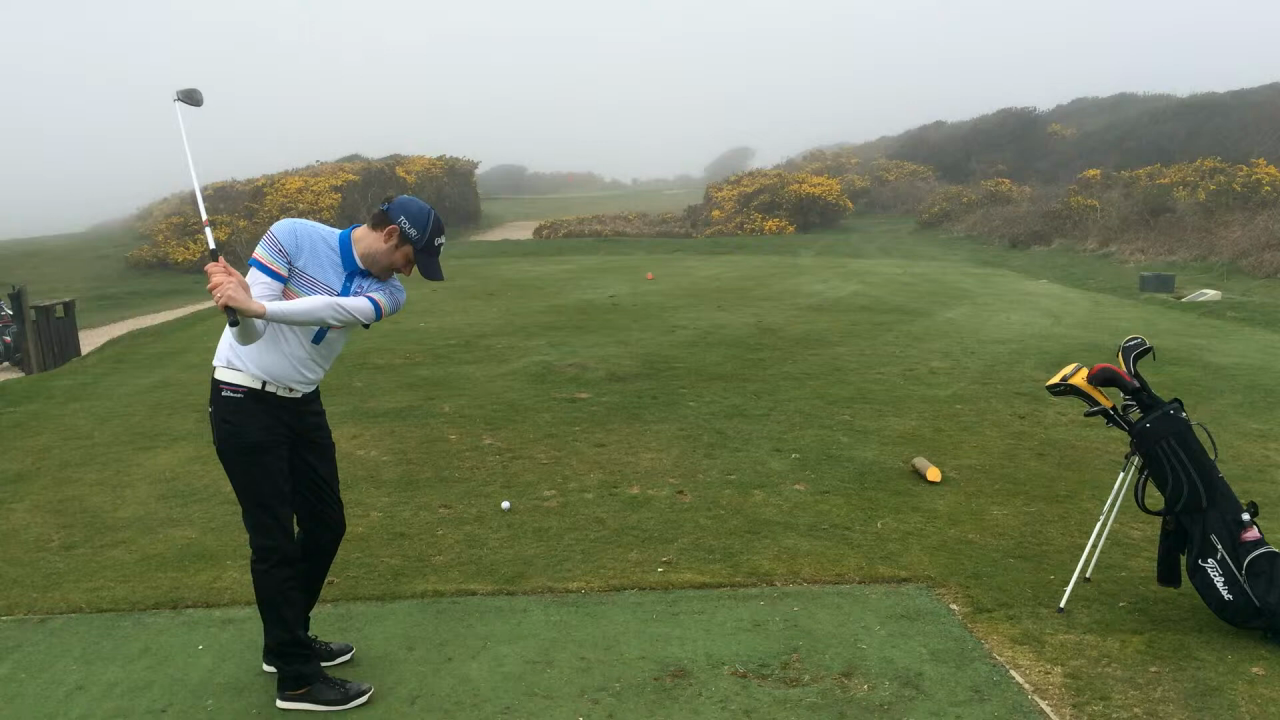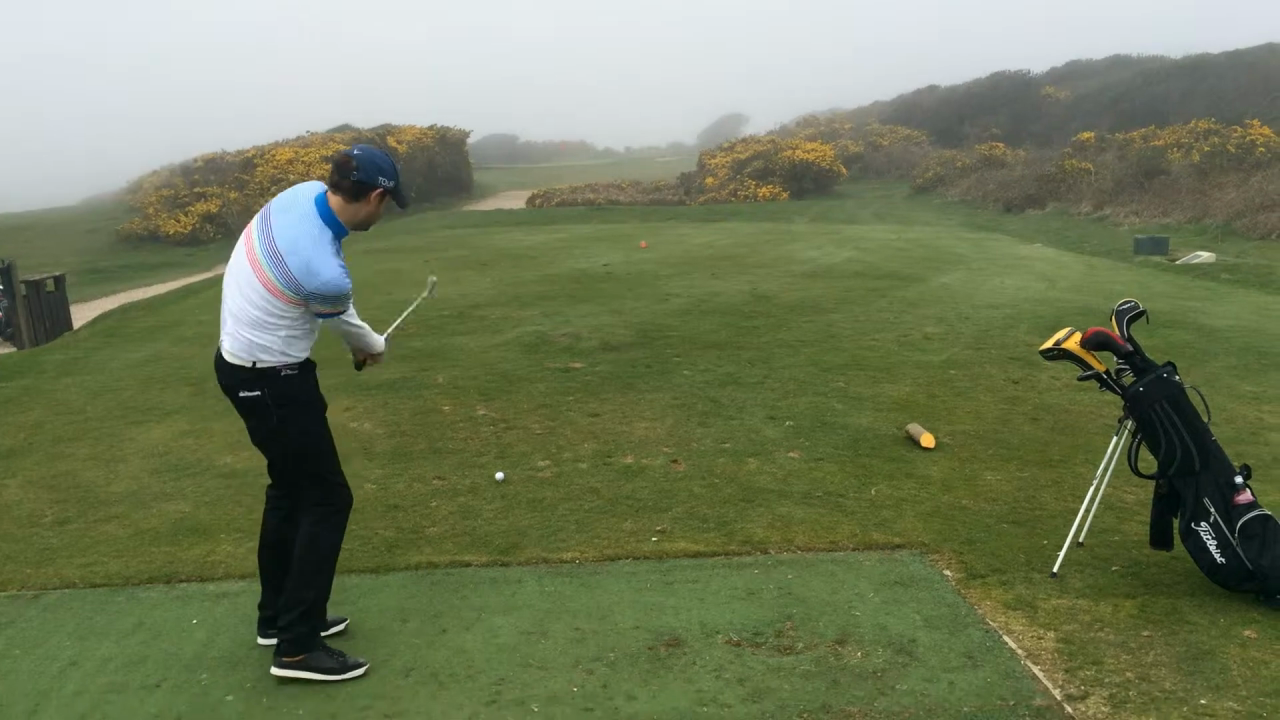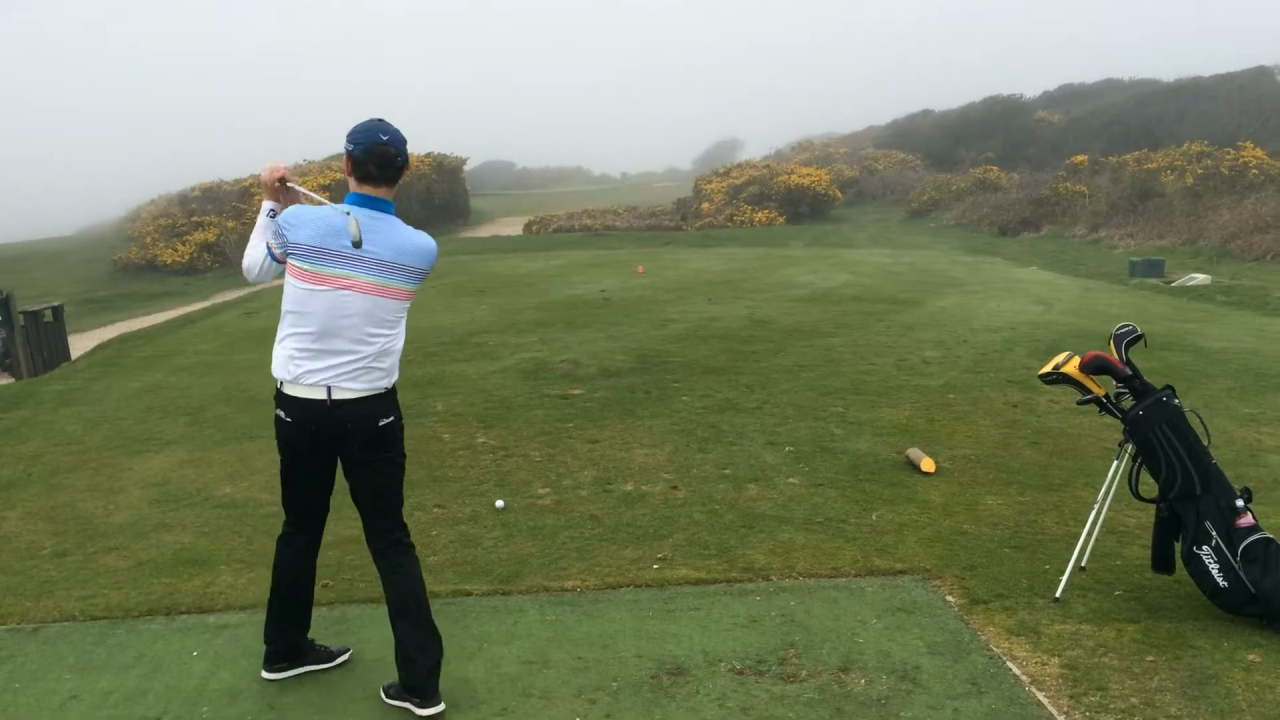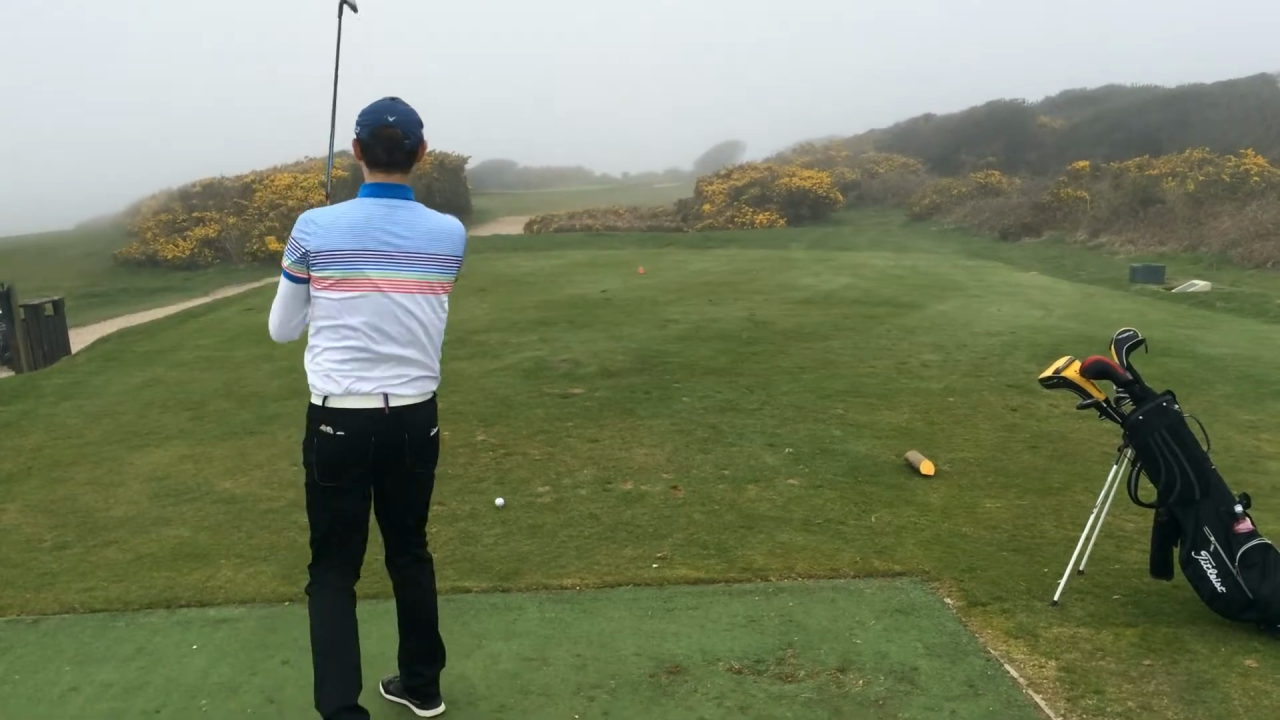
dt=0.5s
person 1, frame 1
left shoulder: (387, 293)
right shoulder: (291, 236)
left elbow: (335, 310)
right elbow: (248, 334)
left wrist: (256, 304)
right wrist: (246, 311)
left hip: (302, 405)
right hip: (245, 403)
left knee: (326, 526)
right knee: (275, 539)
left ankle: (288, 642)
right ankle: (297, 678)
person 1, frame 2
left shoulder: (305, 194)
right shoulder: (322, 274)
right elbow: (341, 322)
left wrist: (357, 331)
right wrist: (372, 343)
left hip: (250, 369)
right hip: (270, 381)
left knee: (291, 486)
right knee: (327, 498)
left ankle: (279, 614)
right ankle: (297, 644)
person 1, frame 3
left shoulder: (295, 223)
right shoulder: (421, 249)
left elbow: (253, 271)
left wrist: (271, 204)
left hip: (299, 408)
right hip: (372, 413)
left knee: (300, 528)
right knee: (390, 538)
left ankle: (284, 650)
person 1, frame 4
left shoulder: (314, 228)
right shoulder: (451, 233)
left elbow: (282, 330)
left hip: (338, 423)
right hip: (413, 421)
left knee: (333, 573)
right knee: (409, 553)
